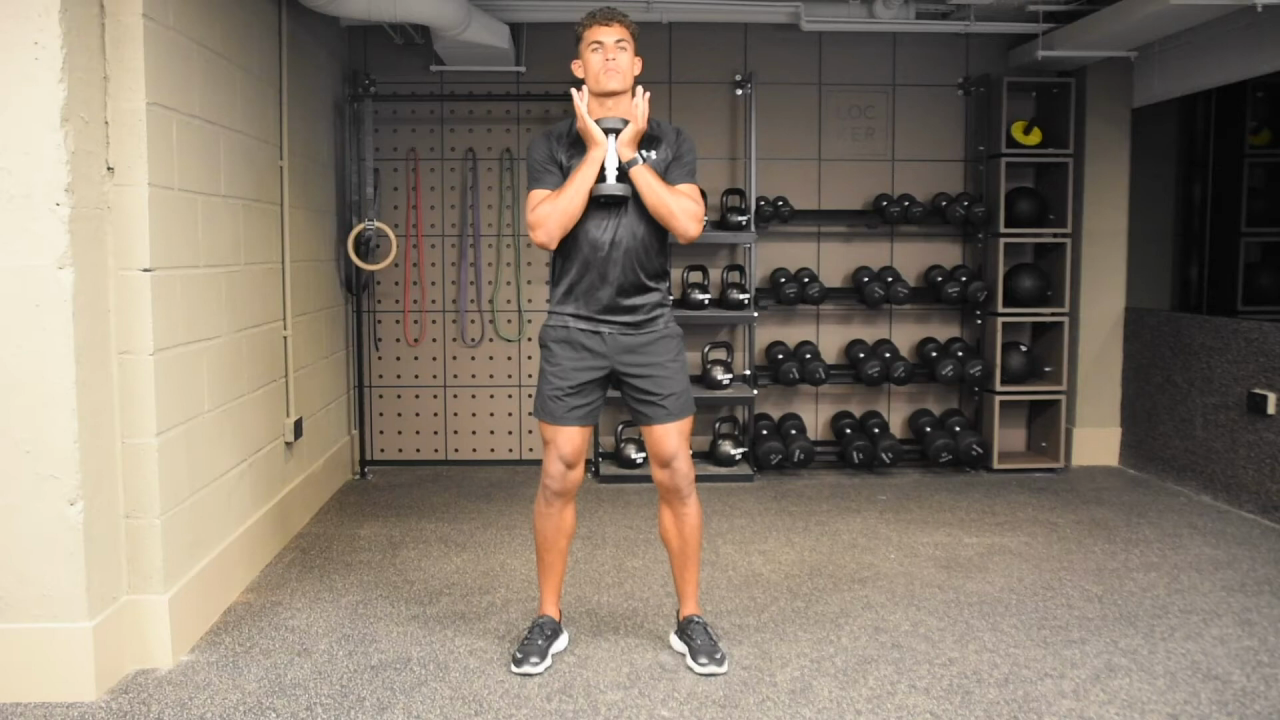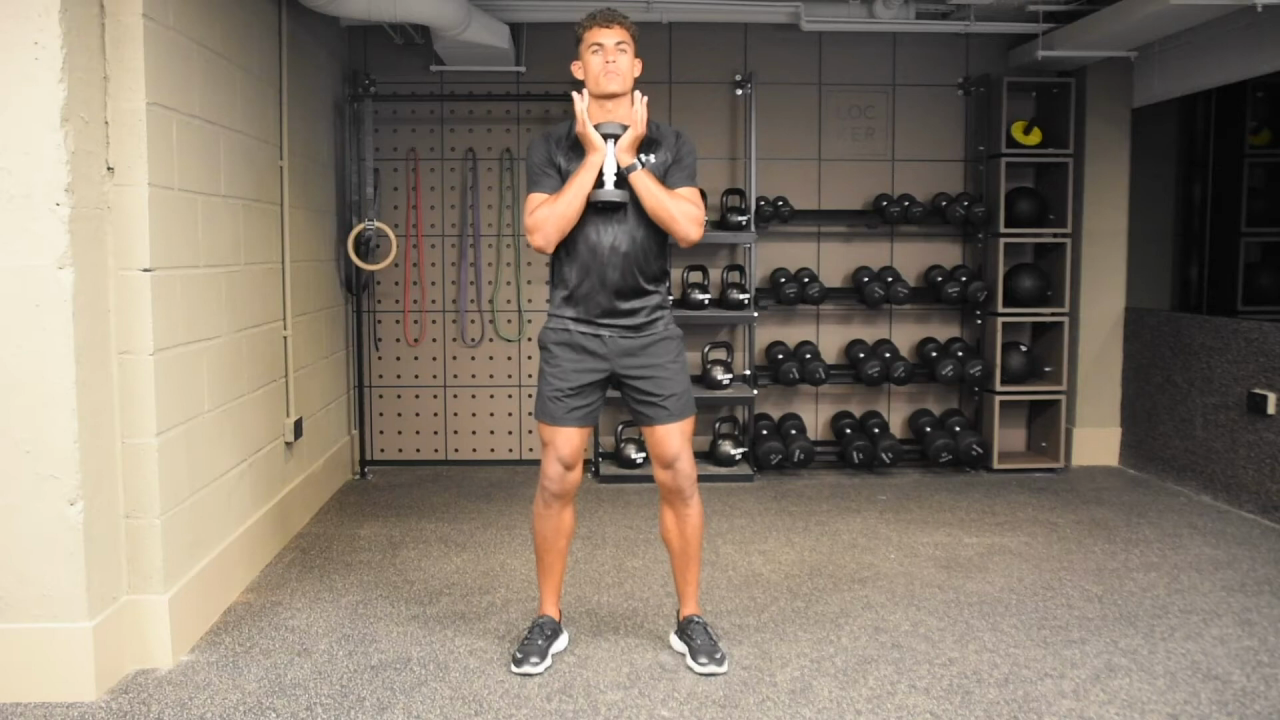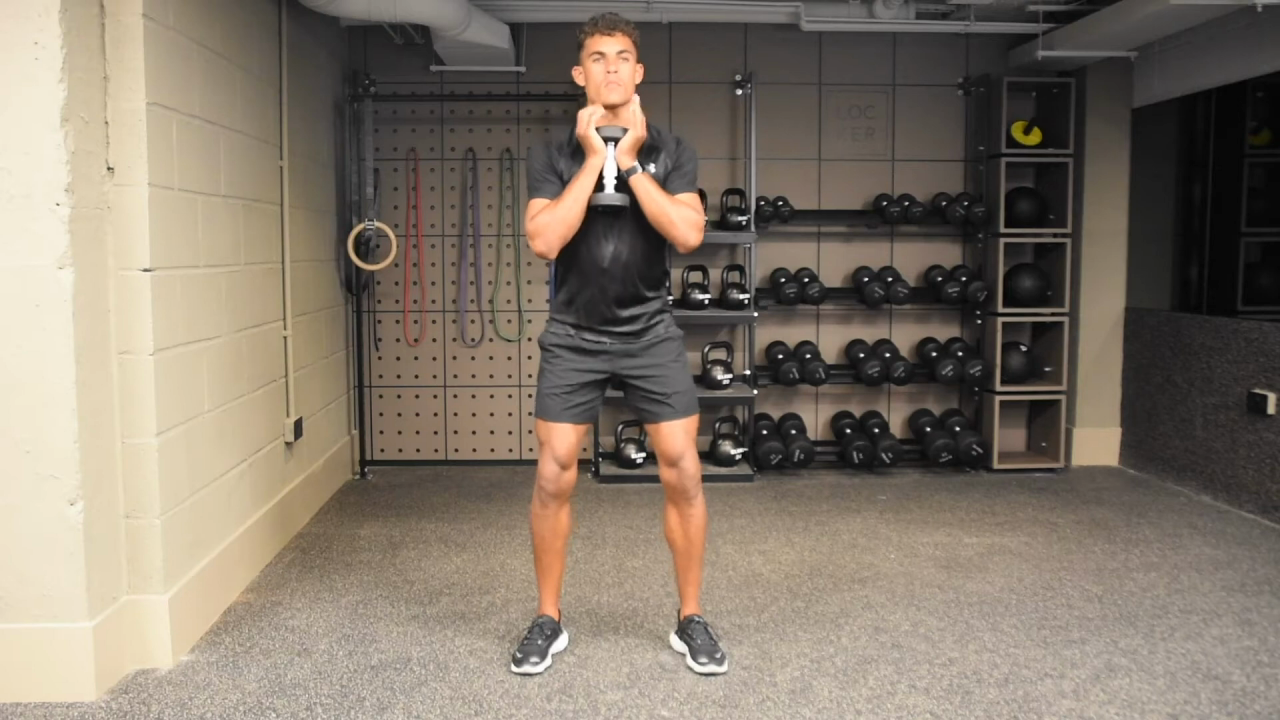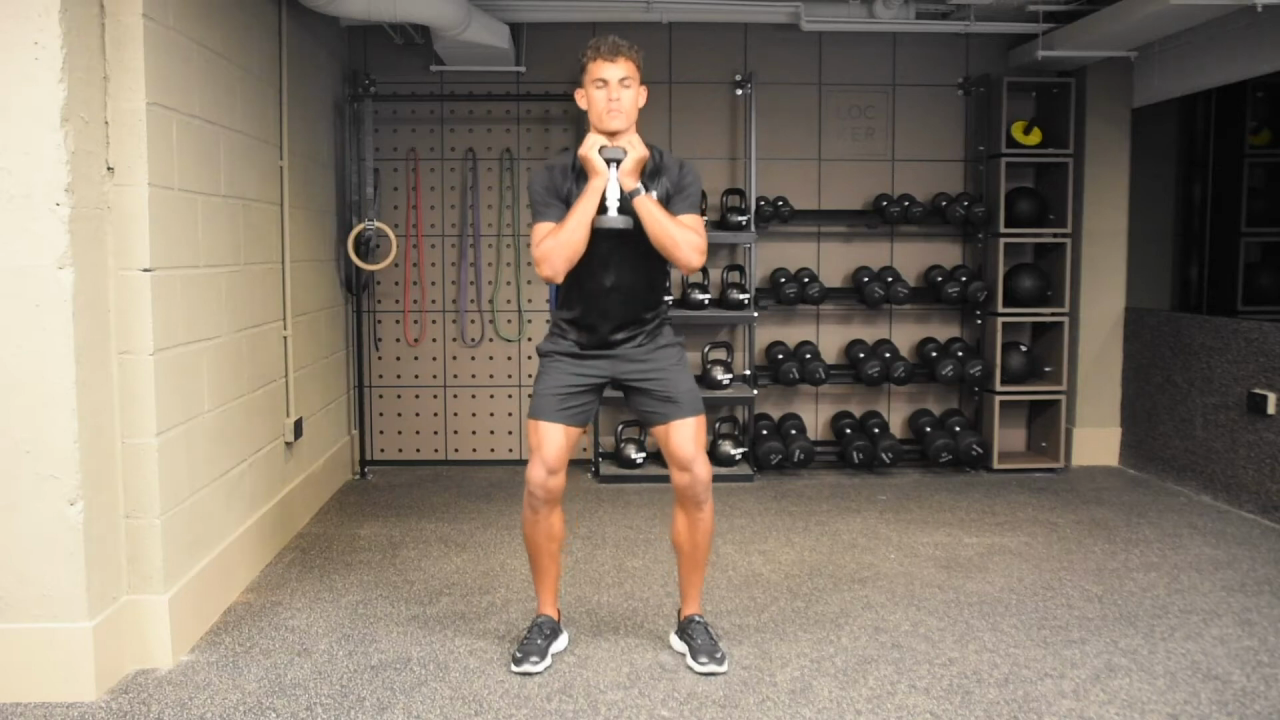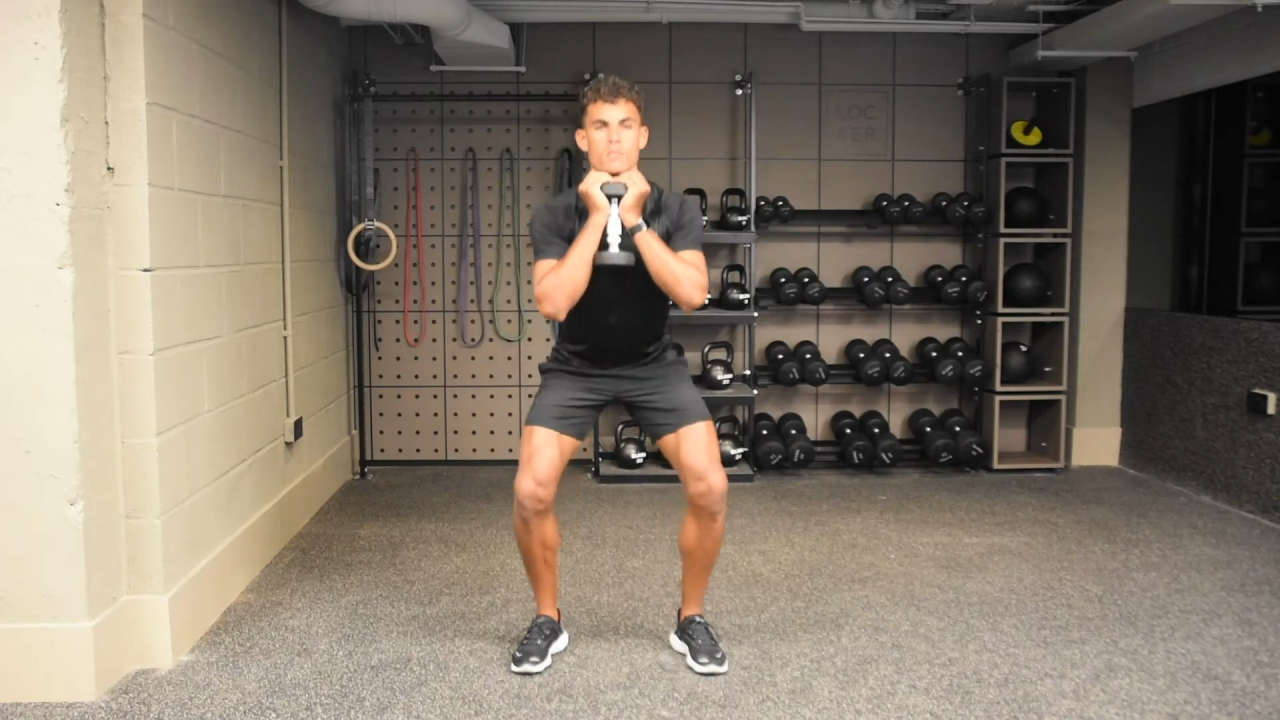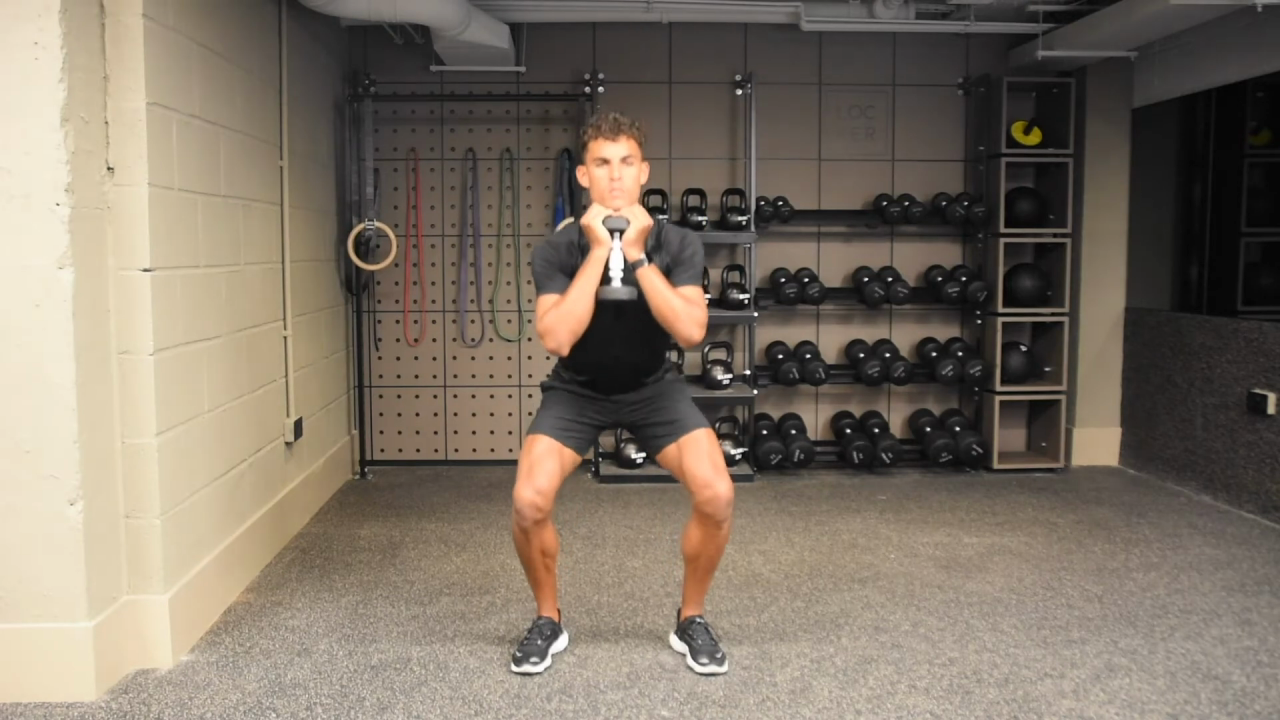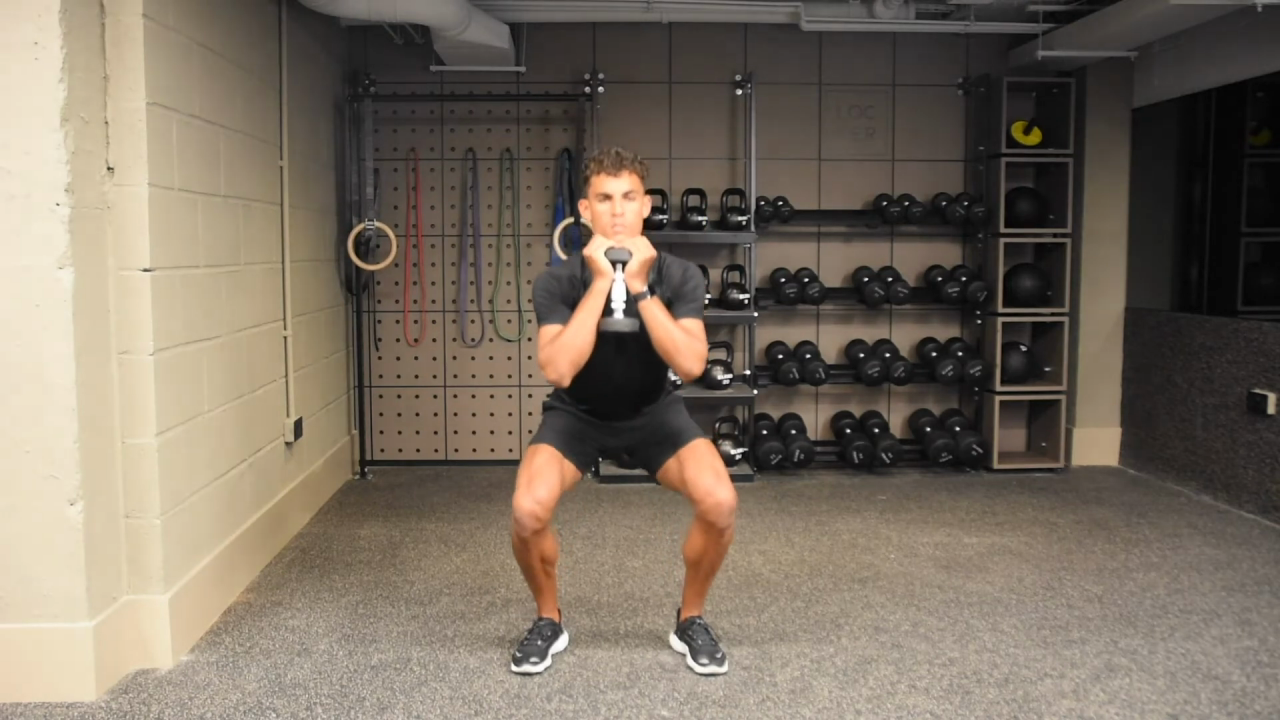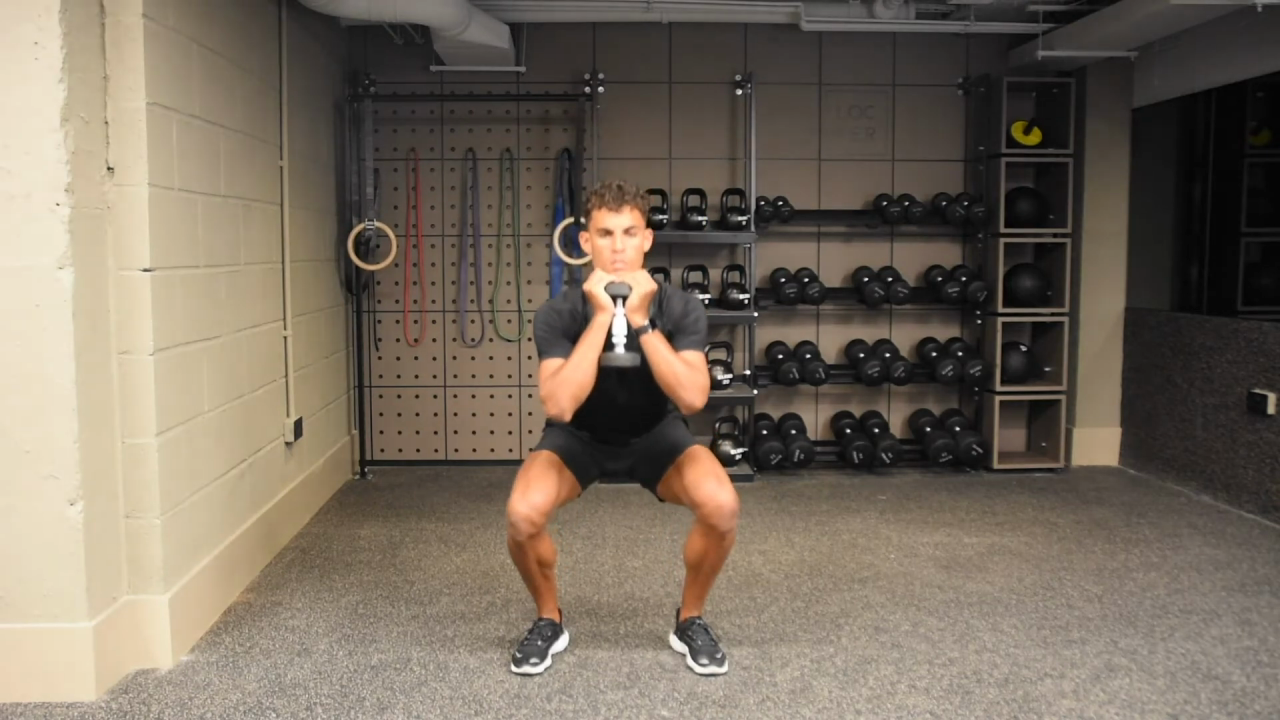
dt=0.3s
person 1, frame 1
left shoulder: (669, 141)
right shoulder: (553, 144)
left elbow: (689, 224)
right elbow: (543, 231)
left wrist: (629, 155)
right wrist: (594, 152)
left hip: (650, 329)
right hip: (574, 329)
left knee: (675, 473)
right knee: (560, 475)
left ankle: (689, 620)
right ankle: (548, 620)
person 1, frame 2
left shoulder: (669, 144)
right shoulder: (551, 146)
left elbow: (690, 228)
right elbow: (541, 235)
left wrist: (629, 160)
right wrist: (593, 156)
left hip: (650, 331)
right hip: (573, 332)
left knee: (677, 474)
right knee: (559, 476)
left ankle: (690, 619)
right ankle: (548, 619)
person 1, frame 3
left shoulder: (671, 150)
right shoulder: (552, 154)
left elbow: (689, 234)
right elbow: (544, 241)
left wrist: (629, 163)
right wrist: (592, 160)
left hip: (650, 332)
right hip: (573, 335)
left knee: (683, 472)
right knee: (553, 475)
left ankle: (690, 620)
right ankle: (548, 620)
person 1, frame 4
left shoulder: (674, 173)
right shoulder: (553, 177)
left elbow: (691, 256)
right elbow: (550, 265)
left wrist: (632, 185)
right wrist: (596, 182)
left hip: (650, 342)
right hip: (573, 345)
left knee: (693, 476)
right knee: (543, 480)
left ankle: (691, 619)
right ankle: (547, 619)
person 1, frame 5
left shoulder: (676, 210)
right shoulder: (555, 216)
left elbow: (692, 294)
right elbow: (552, 304)
left wrist: (635, 222)
right wrist: (596, 218)
left hip: (653, 365)
right hip: (576, 367)
left knee: (709, 487)
right knee: (532, 491)
left ankle: (691, 620)
right ankle: (547, 620)
person 1, frame 6
left shoulder: (678, 244)
right shoulder: (556, 250)
left elbow: (692, 331)
right elbow: (556, 339)
left wrist: (637, 256)
right wrist: (598, 253)
left hip: (653, 388)
right hip: (576, 390)
left knee: (716, 494)
right knee: (530, 501)
left ankle: (690, 620)
right ankle: (548, 620)
person 1, frame 7
left shoulder: (679, 276)
right shoulder: (558, 281)
left elbow: (692, 365)
right elbow: (558, 372)
left wrist: (640, 288)
right wrist: (601, 284)
left hip: (653, 411)
right hip: (577, 413)
left knee: (720, 502)
right knee: (528, 510)
left ankle: (690, 620)
right ankle: (548, 621)
person 1, frame 8
left shoulder: (680, 308)
right shoulder: (559, 313)
left elbow: (693, 398)
right elbow: (559, 406)
left wrist: (641, 322)
right wrist: (601, 318)
left hip: (654, 433)
right hip: (579, 436)
left knee: (721, 505)
right knee: (523, 513)
left ankle: (690, 620)
right ankle: (548, 621)
